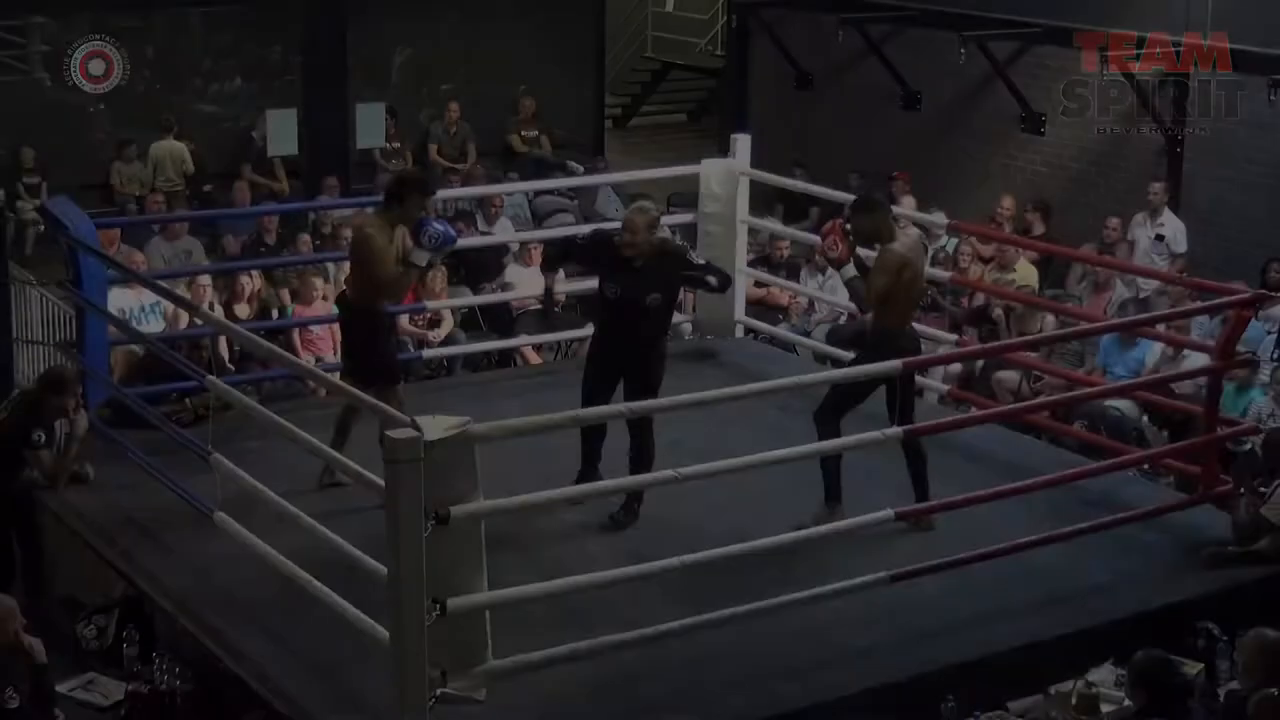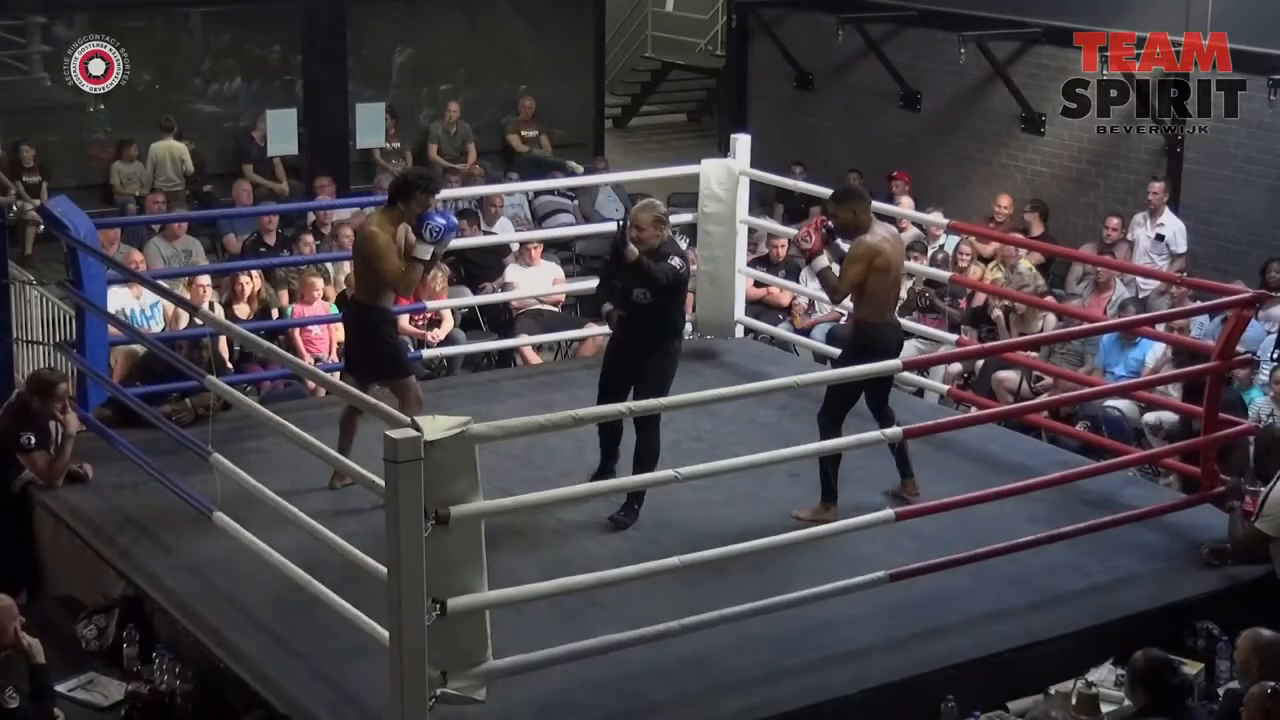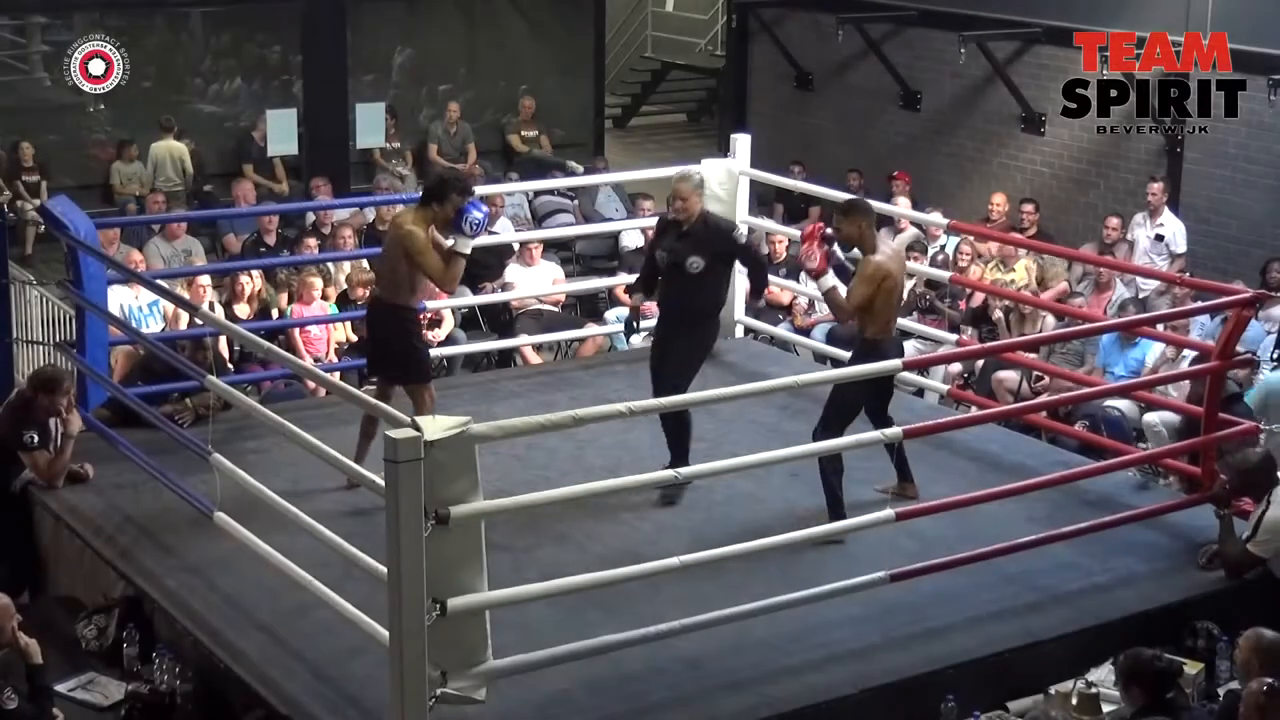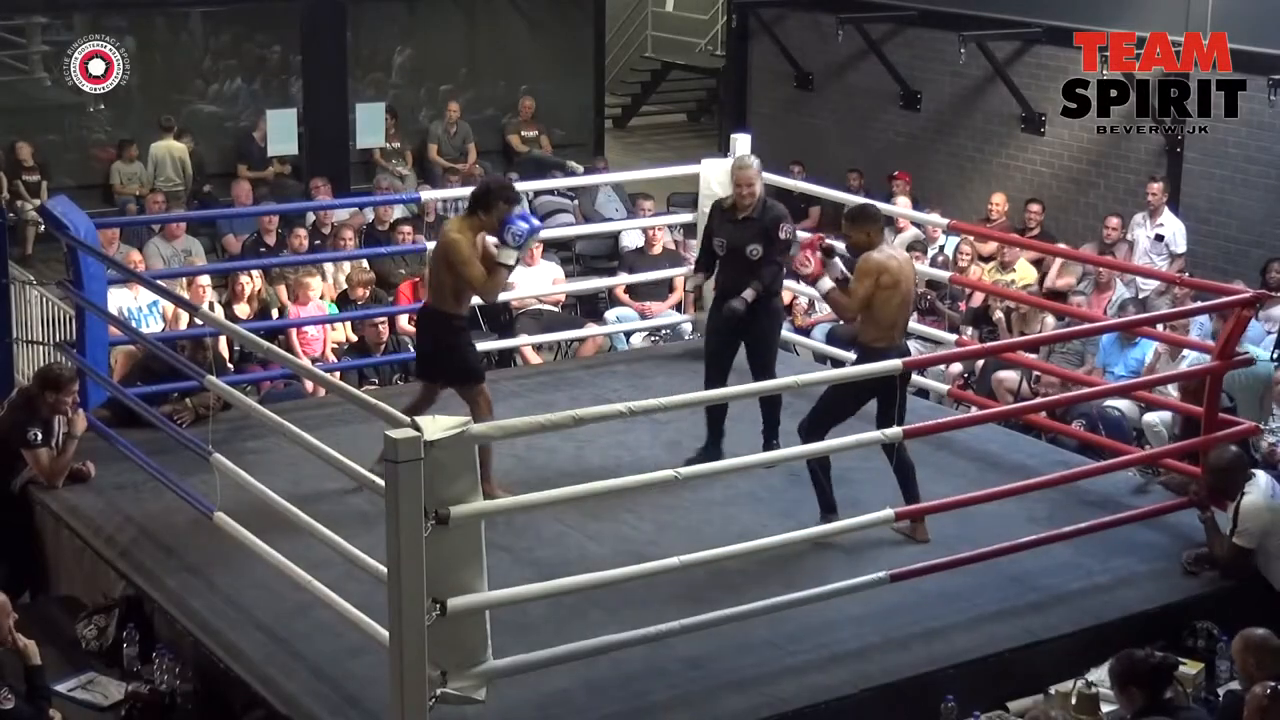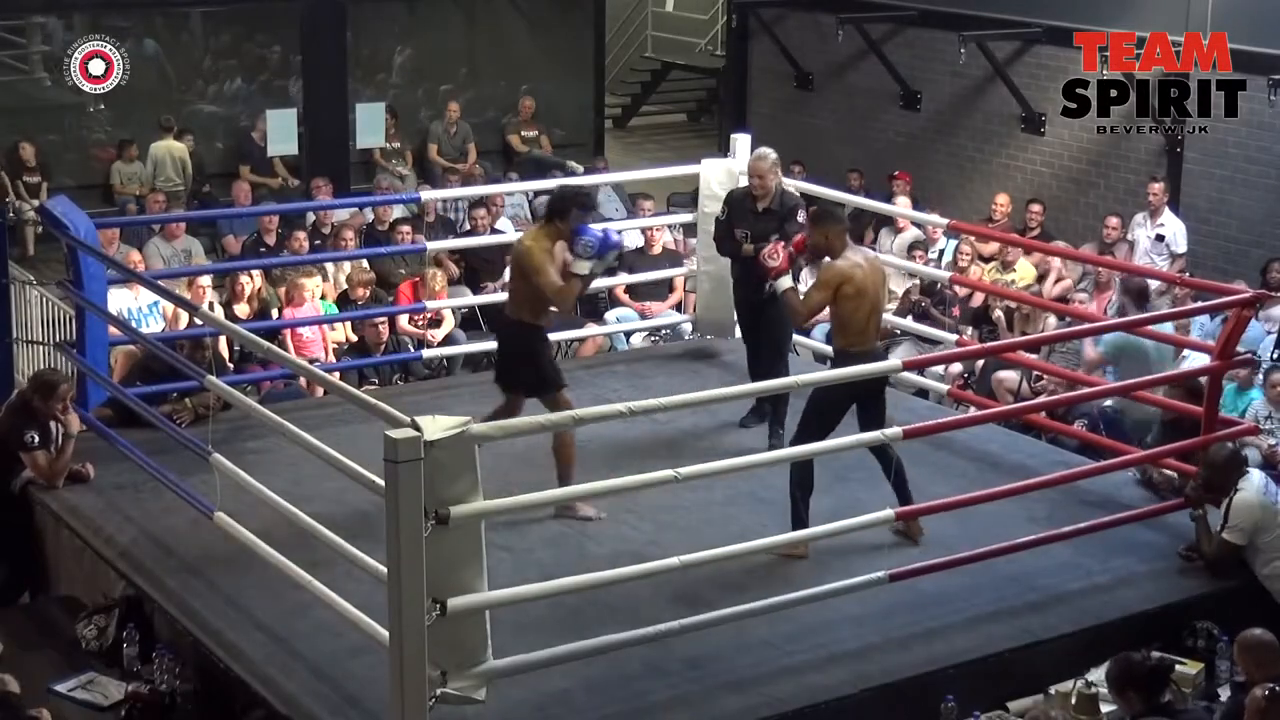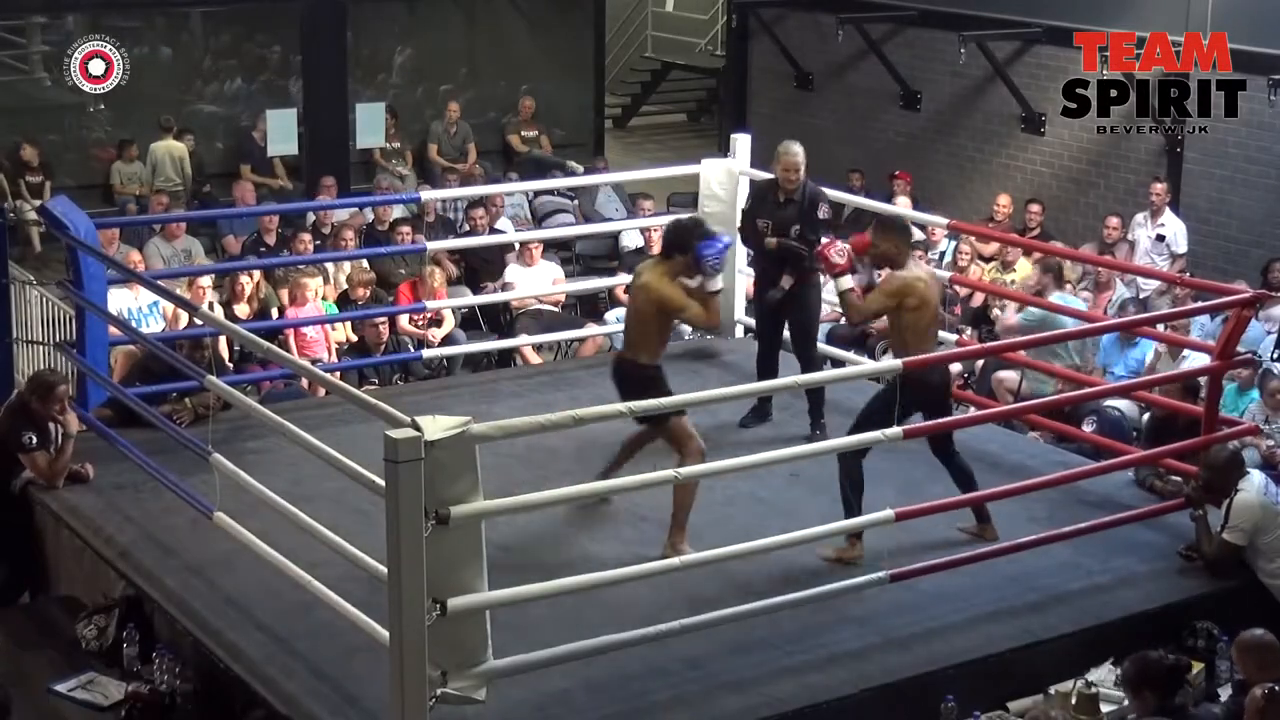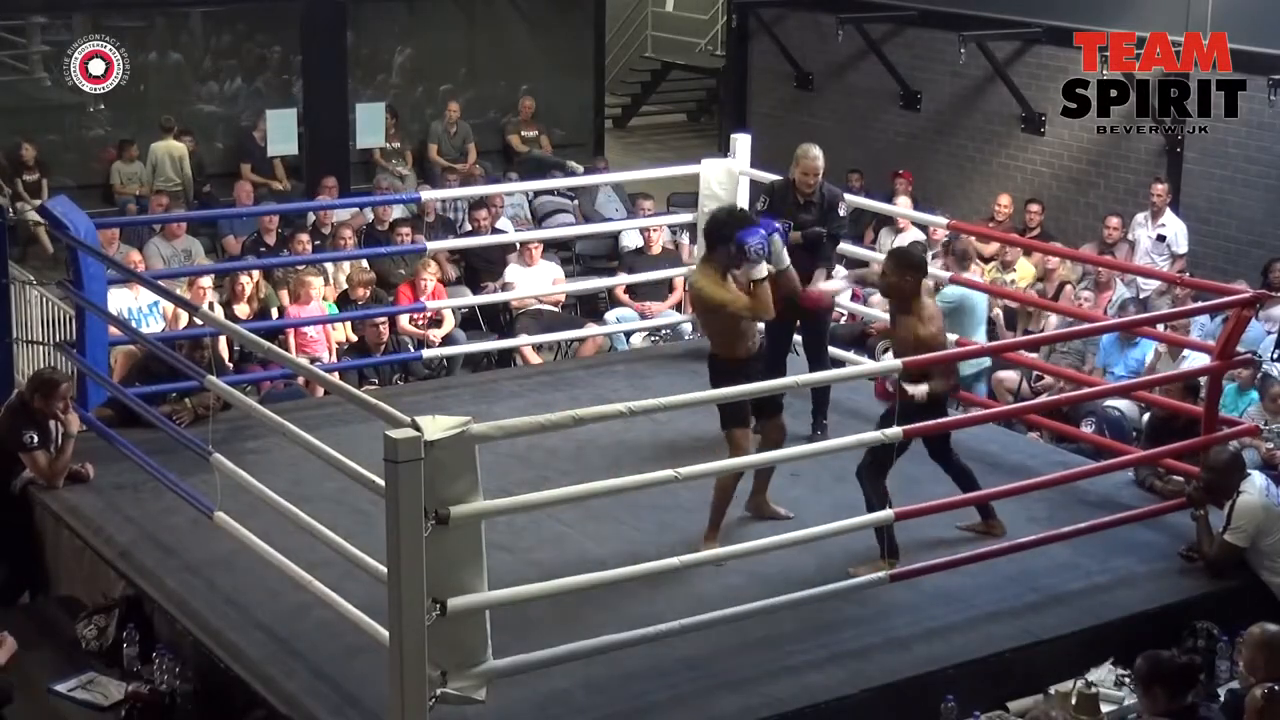
dt=0.5s
person 1, frame 1
left shoulder: (893, 255)
right shoulder: (911, 244)
left elbow: (868, 302)
left wrist: (843, 264)
right wrist: (854, 256)
left hip: (884, 346)
right hip: (905, 341)
left knee: (827, 415)
right knee: (904, 427)
left ankle: (833, 506)
person 1, frame 2
left shoulder: (865, 245)
right shoulder: (890, 233)
left elbow: (837, 293)
left wrist: (815, 255)
right wrist: (832, 245)
left hip: (869, 337)
right hip: (891, 331)
left knee: (830, 417)
right knee: (880, 404)
left ankle: (827, 506)
right ankle: (907, 482)
person 1, frame 3
left shoulder: (874, 263)
right shoulder: (890, 249)
left elbow: (844, 312)
right elbow: (861, 287)
left wrist: (820, 274)
right wrist: (831, 249)
left hip: (871, 354)
right hip: (889, 347)
left knee: (826, 433)
right knee: (879, 416)
left ankle: (837, 520)
right ankle: (905, 482)
person 1, frame 4
left shoulder: (872, 261)
right shoulder: (902, 258)
left elbow: (849, 311)
left wrist: (818, 278)
right wrist: (832, 263)
left hip: (873, 360)
right hip: (899, 355)
left knee: (811, 430)
right knee: (892, 440)
left ankle: (829, 517)
right ankle: (917, 523)
person 1, frame 5
left shoulder: (837, 270)
right shoulder: (872, 261)
left elbow: (799, 315)
left wrist: (779, 276)
right wrist: (809, 257)
left hip: (849, 367)
right hip: (876, 362)
left knee: (803, 447)
right knee: (878, 442)
left ankle: (799, 538)
right ankle: (910, 520)
person 1, frame 6
left shoulder: (900, 281)
right shoulder: (925, 273)
left elbow: (856, 316)
left wrist: (841, 273)
right wrist: (856, 261)
left hip: (908, 380)
right hip: (936, 373)
left knee: (849, 452)
right knee: (946, 450)
left ankle: (853, 542)
right ankle: (985, 524)
person 1, frame 7
left shoulder: (925, 329)
right shoulder: (907, 296)
left elbow: (949, 381)
left wrist: (909, 392)
left hip: (918, 399)
right hip: (923, 395)
left knee: (870, 472)
right knee: (945, 456)
left ankle: (888, 559)
right ankle: (990, 521)
person 2, frame 1
left shoulder: (398, 229)
right shoulder: (371, 234)
left elbow: (408, 272)
right elbow: (396, 291)
left wrist: (426, 252)
right wrist: (421, 253)
left hip: (369, 316)
right hip: (366, 319)
right knee: (391, 402)
left ankle: (330, 469)
person 2, frame 2
left shoulder: (401, 226)
right shoulder: (375, 233)
left elbow: (421, 269)
right elbow: (404, 287)
left wrist: (437, 246)
right wrist: (424, 246)
left hip: (367, 314)
right hip: (370, 317)
left knee: (358, 396)
right knee: (412, 398)
left ankle: (340, 472)
person 2, frame 3
left shoulder: (417, 222)
right shoulder: (411, 231)
left elbow: (443, 259)
right elbow: (448, 283)
left wrist: (460, 238)
right wrist: (465, 239)
left hip: (383, 312)
right hip: (398, 318)
left knee: (383, 394)
right knee: (424, 402)
person 2, frame 4
left shoulder: (473, 232)
right shoulder: (456, 239)
left elbow: (492, 268)
right elbow: (489, 293)
left wrist: (512, 249)
right wrist: (509, 251)
left hip: (434, 321)
right hip: (445, 325)
left knee: (425, 397)
right knee: (482, 405)
right ankle: (487, 487)
person 2, frame 5
left shoulder: (555, 242)
right shoulder: (534, 248)
left elbow: (577, 284)
right elbow: (563, 300)
left wrist: (599, 259)
right wrist: (582, 262)
left hip: (518, 330)
right hip: (523, 335)
left knee: (512, 406)
right knee: (565, 414)
right ankle: (566, 500)
person 2, frame 6
left shoulder: (649, 268)
right shoulder: (661, 289)
left elbow: (688, 296)
right elbow: (711, 323)
left wrist: (707, 278)
right wrist: (713, 278)
left hip: (630, 366)
right hip: (641, 375)
left knee: (656, 428)
right knee: (692, 449)
left ankle: (605, 478)
right ankle: (676, 543)
person 2, frame 7
left shoulder: (737, 264)
right shoulder: (705, 285)
right elbow: (763, 313)
left wrist: (777, 252)
right wrist: (758, 267)
left hip: (756, 358)
right hip: (729, 368)
left knee: (776, 433)
right knee: (741, 455)
left ankle: (758, 500)
right ankle: (711, 536)
person 3, frame 1
left shoulder: (672, 257)
right shoulder: (604, 246)
left elbow: (721, 279)
right elbow: (558, 252)
left wrist: (709, 281)
right wrist: (550, 283)
left hip: (647, 351)
right hip: (605, 345)
left knee: (639, 423)
right knee: (592, 411)
left ankle: (634, 501)
right ankle: (589, 472)
person 3, frame 2
left shoulder: (674, 257)
right shoulder: (626, 242)
left elbow: (657, 278)
right elbow: (606, 279)
left wrist: (631, 252)
right wrist: (610, 308)
left hip: (660, 348)
right hip: (624, 338)
left knee: (646, 421)
right knee: (607, 406)
left ankle: (634, 501)
right ankle: (607, 466)
person 3, frame 3
left shoulder: (720, 231)
right shoulder: (665, 227)
left elbow: (757, 265)
right elbow: (650, 270)
left wrist: (755, 298)
right wrist: (636, 306)
left hip: (701, 326)
right hip: (668, 322)
left knee: (672, 392)
right knee: (661, 392)
left ankle: (681, 468)
right ankle: (680, 462)
person 3, frame 4
left shoulder: (776, 216)
right shoulder: (719, 210)
left elbow: (774, 265)
right elbow: (707, 253)
left wrist: (745, 299)
right wrist: (696, 281)
left hip: (763, 308)
right hip: (723, 303)
left knee: (763, 377)
right knee: (714, 374)
left ankle: (772, 441)
right ankle: (712, 445)
person 3, frame 5
left shoulder: (792, 204)
right shoulder: (735, 200)
right elbow: (722, 243)
right wrist: (754, 249)
right hip: (745, 287)
left knee: (777, 357)
right knee: (754, 349)
left ankle: (777, 430)
right ankle: (762, 405)
person 3, frame 6
left shoulder: (815, 197)
right shoulder: (760, 192)
left elbow: (808, 247)
right elbow: (747, 235)
left wrist: (784, 286)
right wrist: (778, 243)
left hip: (803, 284)
right hip: (766, 280)
left knee: (806, 351)
right knee: (766, 345)
left ankle: (818, 420)
right ankle: (763, 406)
person 3, frame 7
left shoulder: (833, 198)
right shoulder: (775, 191)
left elbow: (830, 246)
left wrist: (815, 285)
right wrist: (801, 236)
left hip: (816, 285)
left knee: (817, 353)
right knee: (775, 349)
left ankle: (820, 421)
person 4, frame 1
left shoulder: (38, 403)
right shoulder: (29, 422)
left elbow: (52, 459)
right elbow: (55, 479)
left wrist: (74, 468)
right wrist: (77, 435)
left knee: (33, 553)
left ankle: (35, 607)
person 4, frame 2
left shoulder: (44, 410)
right shoulder: (20, 425)
left elbow: (49, 459)
right elbow: (52, 479)
left wrist: (73, 468)
right wrist: (69, 433)
left knee: (27, 557)
person 4, frame 3
left shoulder: (42, 408)
right shoulder: (21, 423)
left elbow: (49, 456)
right elbow: (52, 480)
left wrist: (72, 469)
right wrist: (70, 434)
left knee: (26, 558)
person 4, frame 4
left shoulder: (42, 406)
right shoulder: (25, 421)
left elbow: (51, 458)
right elbow: (53, 478)
left wrist: (74, 467)
right wrist: (74, 434)
left knee: (28, 559)
right knee: (20, 564)
person 4, frame 5
left shoulder: (43, 410)
right shoulder: (22, 424)
left elbow: (51, 460)
right elbow: (53, 479)
left wrist: (73, 469)
right wrist: (71, 434)
left knee: (25, 559)
right knee: (20, 566)
person 4, frame 6
left shoulder: (42, 412)
right shoulder: (20, 425)
left elbow: (51, 461)
right elbow: (53, 479)
left wrist: (73, 470)
right wrist: (70, 434)
left knee: (26, 560)
right knee: (22, 567)
person 4, frame 7
left shoulder: (41, 412)
right shoulder: (20, 424)
left elbow: (52, 462)
right elbow: (53, 479)
left wrist: (74, 470)
right wrist: (70, 434)
left knee: (28, 562)
right knee: (23, 568)
